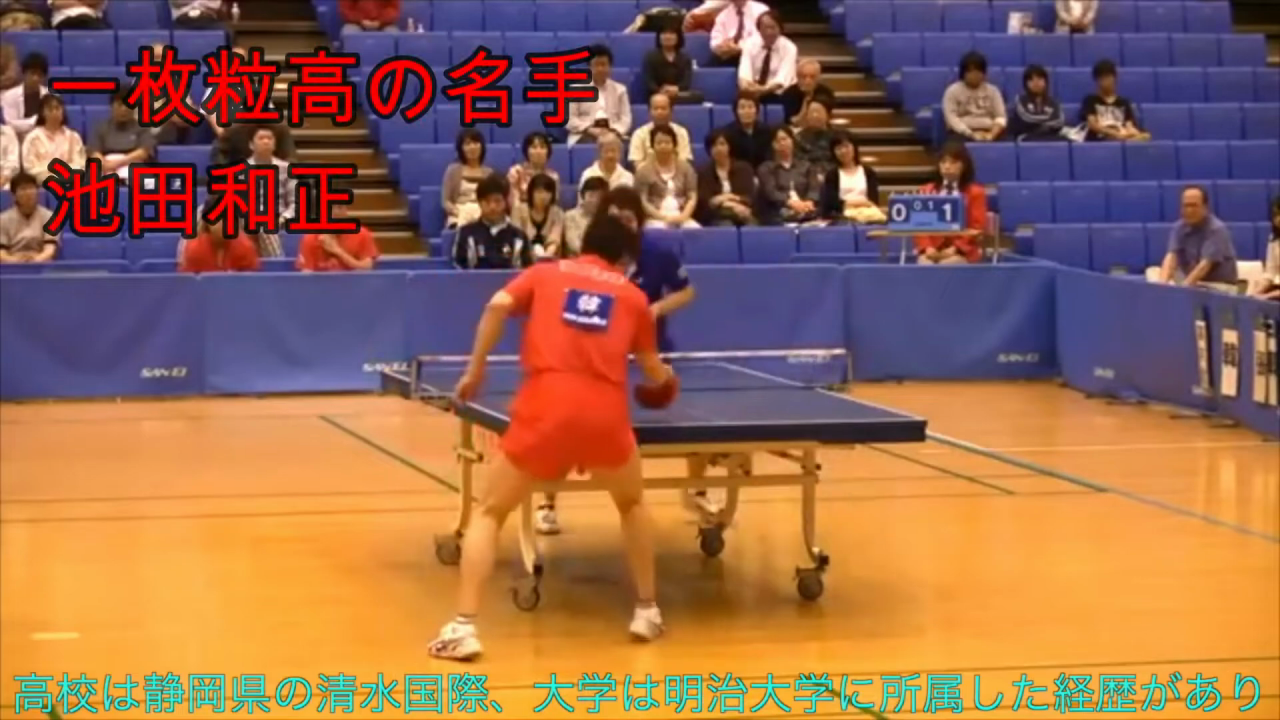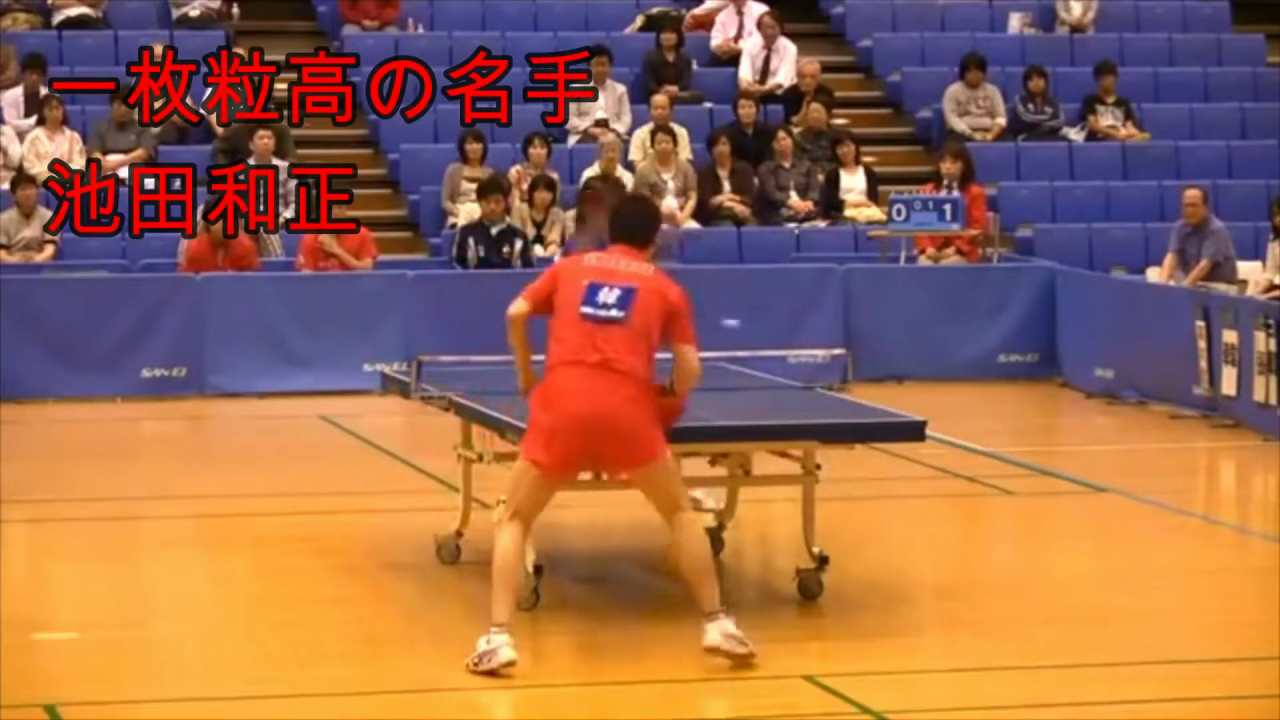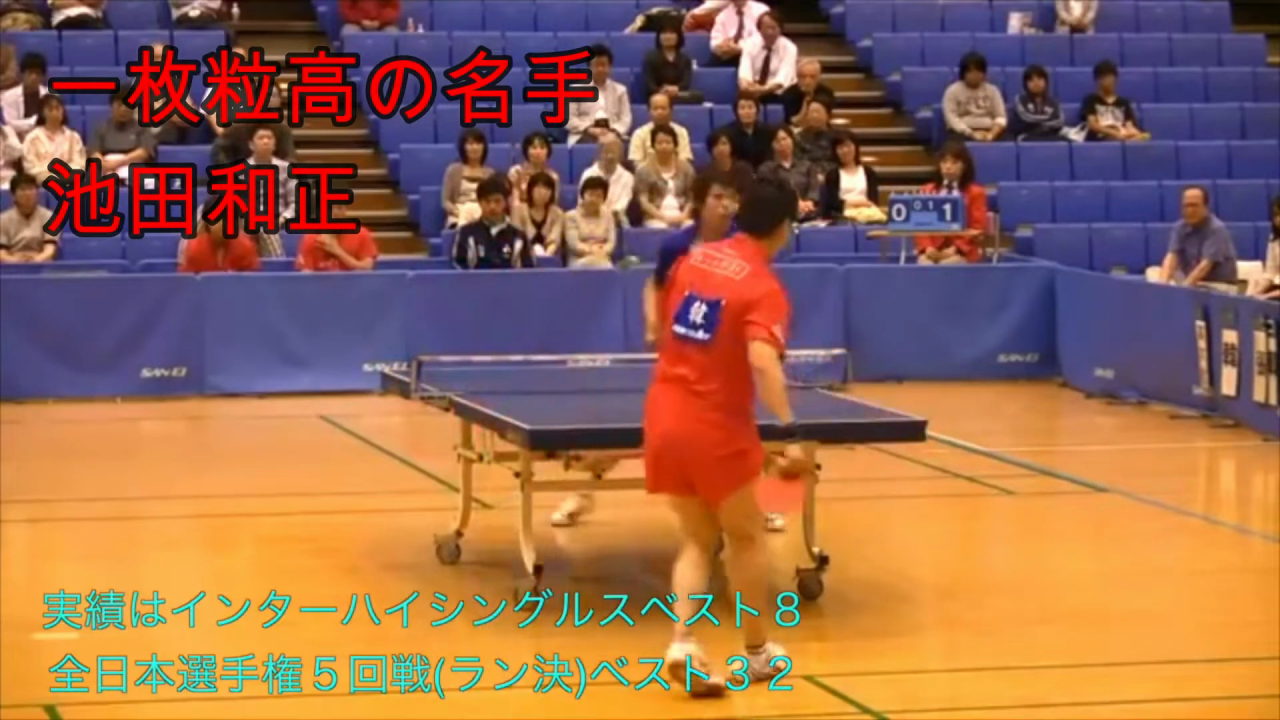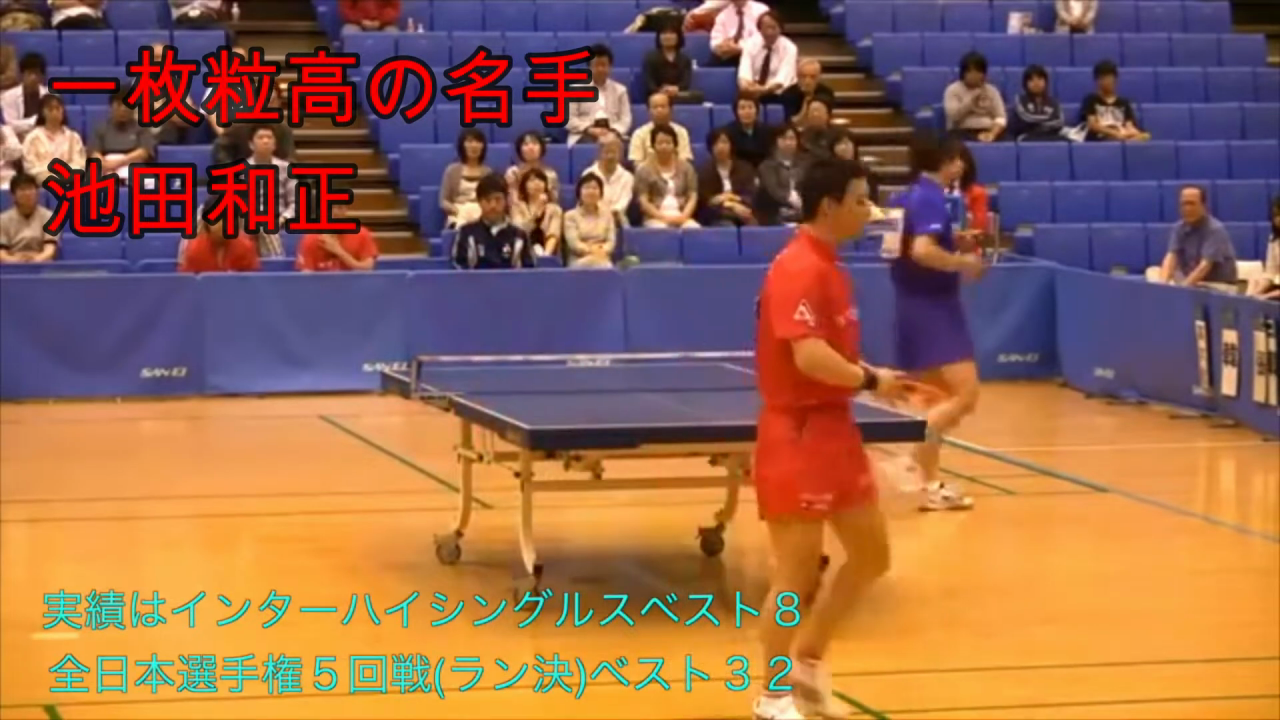
dt=0.7s
person 1, frame 1
left shoulder: (545, 272)
right shoulder: (633, 296)
left elbow: (499, 305)
right elbow: (654, 371)
left wrist: (474, 371)
right wrist: (666, 381)
left hip: (546, 407)
right hip: (606, 411)
left knee: (488, 513)
right knee: (633, 502)
left ankle: (463, 626)
right ankle: (646, 609)
person 1, frame 2
left shoulder: (569, 266)
right shoulder: (666, 288)
left elbow: (516, 315)
right elbow: (689, 370)
left wrist: (527, 377)
right wrist: (672, 397)
left hip: (562, 403)
right hip: (627, 410)
left knee: (514, 520)
right knee: (680, 513)
left ankle: (497, 638)
right ankle: (718, 623)
person 1, frame 3
left shoulder: (692, 259)
right shoulder: (764, 288)
left elbow: (664, 322)
right elbow: (762, 362)
right wrist: (792, 434)
left hip: (664, 418)
right hip: (717, 429)
left knee: (698, 543)
right knee: (747, 539)
left ankle: (683, 644)
right ankle: (757, 652)
person 1, frame 4
left shoulder: (827, 270)
right shoulder: (796, 270)
right elbow: (810, 357)
left wrist: (860, 377)
right wrist: (872, 379)
left hip: (830, 433)
right hip: (795, 439)
left knee: (872, 558)
right knee: (794, 573)
left ankle: (807, 664)
person 2, frame 1
left shoulder: (658, 254)
left elbow: (686, 293)
left wrist: (656, 309)
left hip: (653, 349)
left ankle: (698, 493)
right ankle: (547, 504)
person 2, frame 2
left shoulder: (627, 234)
right shoulder: (579, 250)
left wrist: (666, 221)
left hip: (619, 344)
right hip: (576, 345)
left knee: (654, 412)
right knee: (551, 422)
left ankle: (679, 488)
right ankle: (511, 497)
person 2, frame 3
left shoulder: (744, 247)
right shoulder: (677, 245)
left elbow: (756, 300)
right elbow: (656, 288)
right wrist: (654, 325)
left hip: (730, 341)
right hip: (684, 345)
right knee: (643, 422)
left ankle: (767, 497)
right ankle: (586, 495)
person 2, frame 4
left shoulder: (917, 199)
right shoulder: (933, 199)
right elbow: (922, 252)
right wrist: (963, 263)
left hip: (920, 310)
right hip: (931, 310)
left knee: (947, 396)
right knee: (964, 396)
left ankle: (930, 483)
right ankle: (909, 462)
